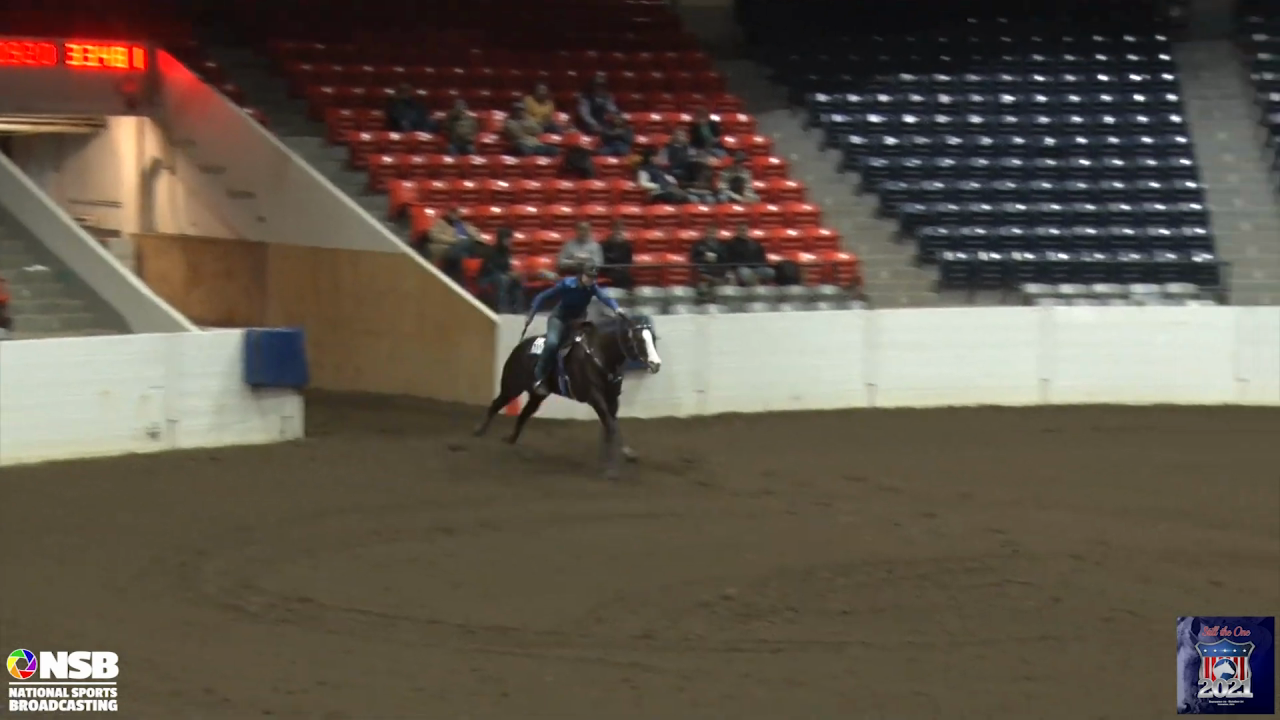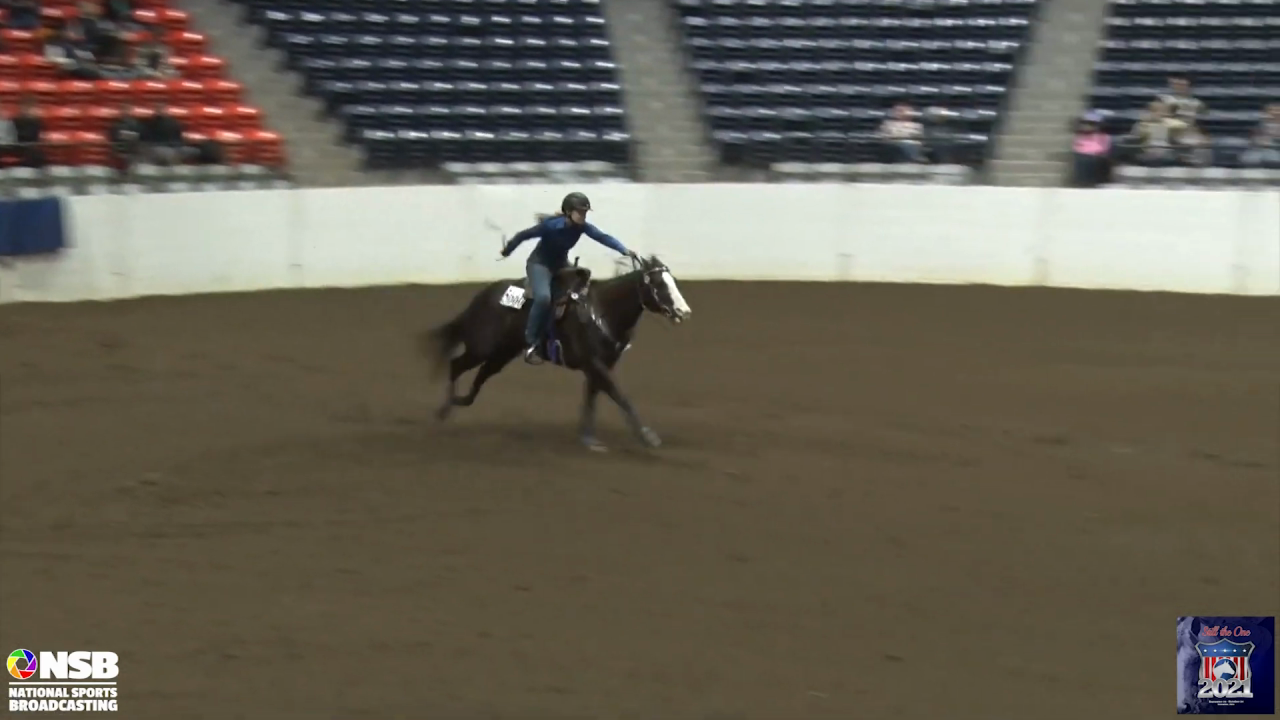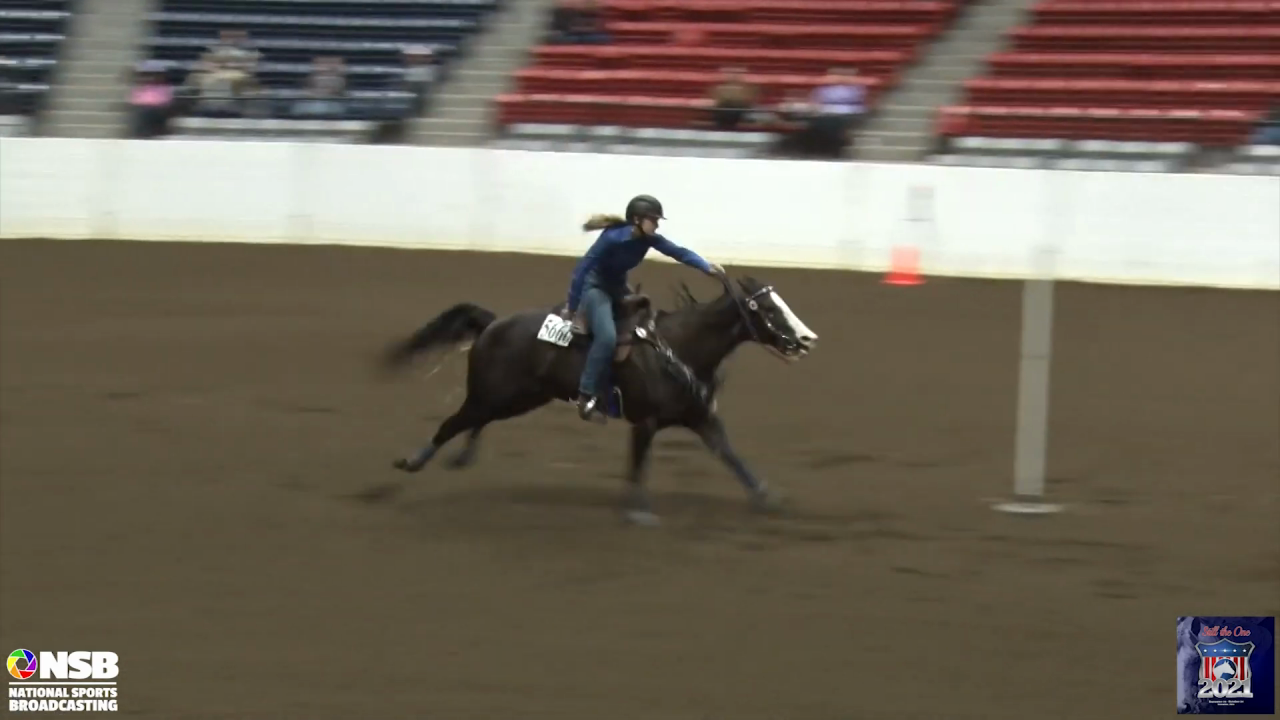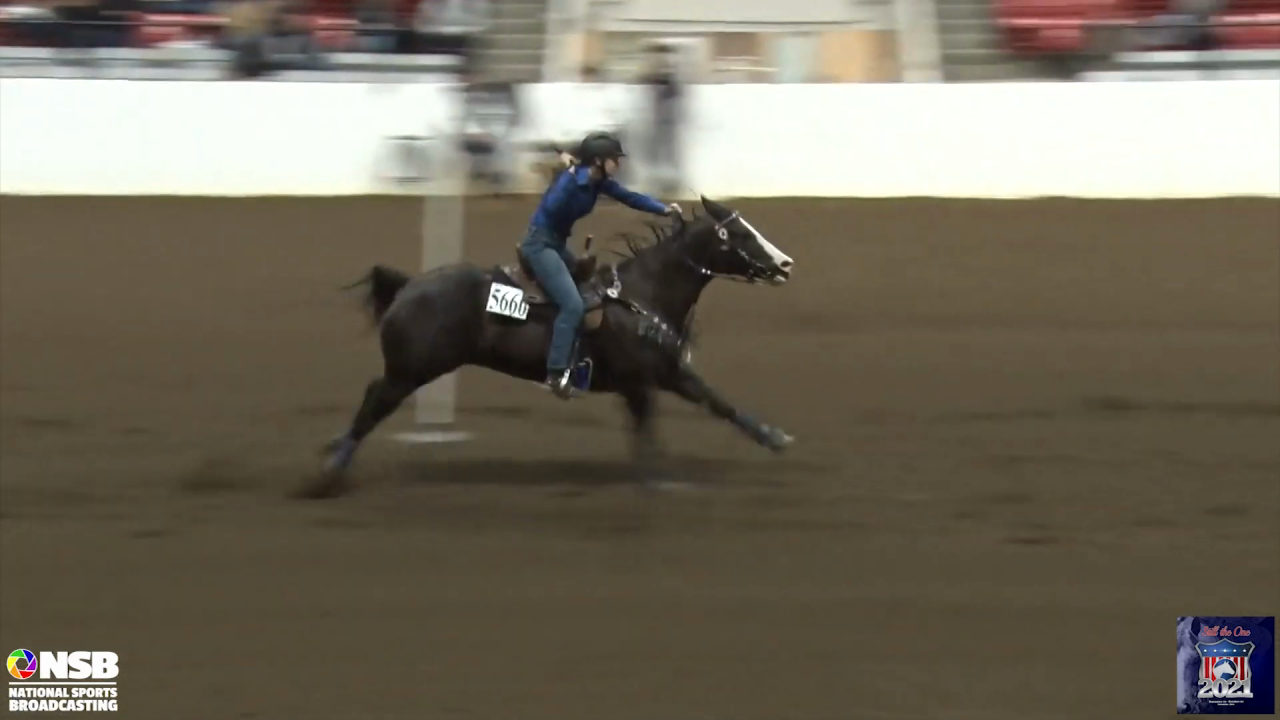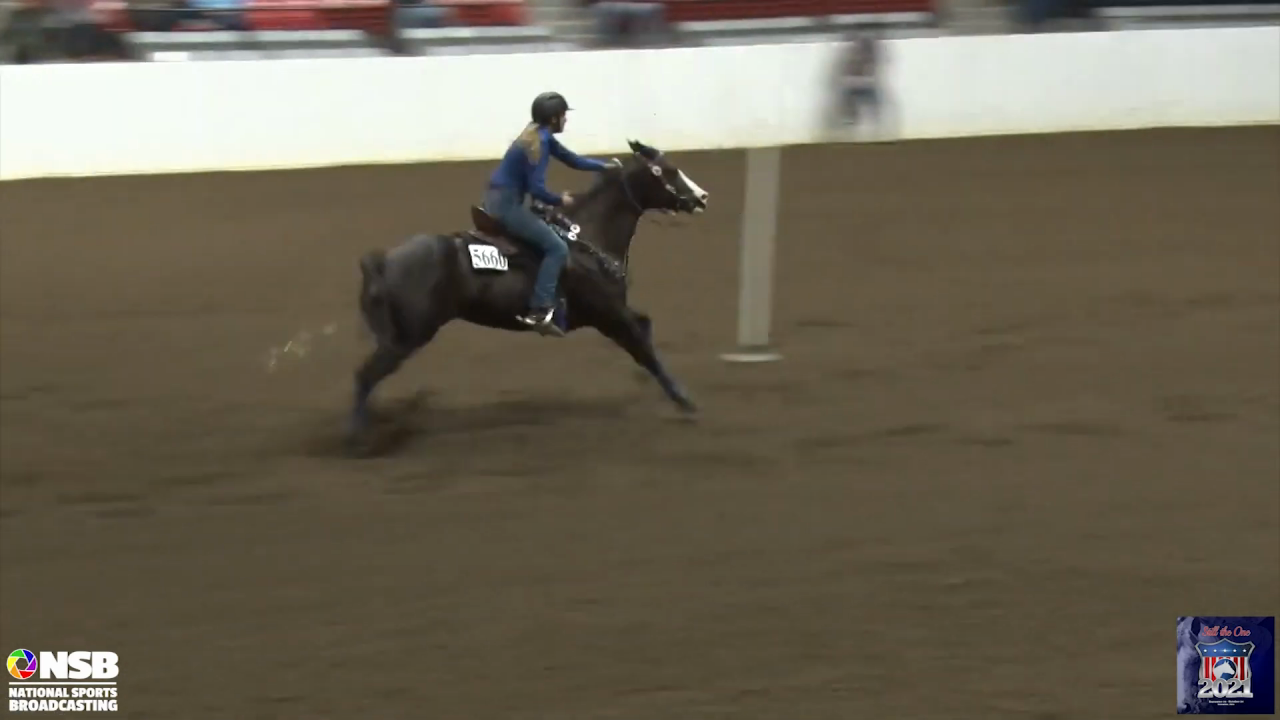
dt=0.7s
person 1, frame 1
left shoulder: (593, 288)
right shoulder: (566, 284)
left elbow: (606, 298)
right elbow: (543, 297)
left wrist: (617, 309)
right wrist: (531, 315)
left hip: (579, 320)
right hip: (559, 318)
right knee: (552, 343)
right ankle: (539, 378)
person 1, frame 2
left shoulder: (584, 226)
right shoulder: (552, 225)
left elbow: (605, 239)
right elbow: (523, 235)
left wrist: (625, 251)
right wrist: (507, 250)
left hip: (561, 265)
right hip: (539, 265)
right knee: (542, 298)
right ankle: (531, 344)
person 1, frame 3
left shoulder: (649, 238)
right shoulder: (612, 237)
left elbow: (679, 252)
right elbow: (583, 267)
left wrist: (709, 268)
right wrist: (572, 304)
left hip: (618, 289)
right hip: (594, 288)
right knee: (607, 338)
right ankle: (587, 395)
person 1, frame 4
left shoulder: (599, 182)
right shoulder: (570, 181)
left elbow: (631, 198)
right elbow: (549, 209)
left wrist: (664, 210)
right wrist: (568, 173)
left hip: (555, 245)
right hip: (540, 246)
right knee: (573, 305)
right ankle: (556, 372)
person 1, frame 5
left shoulder: (542, 138)
right shoulder: (538, 143)
left elbow: (570, 158)
right elbow: (537, 188)
left wrist: (603, 166)
right wrist: (560, 201)
left hip: (501, 202)
right hip: (507, 205)
right knee: (557, 249)
right ankle: (539, 312)
